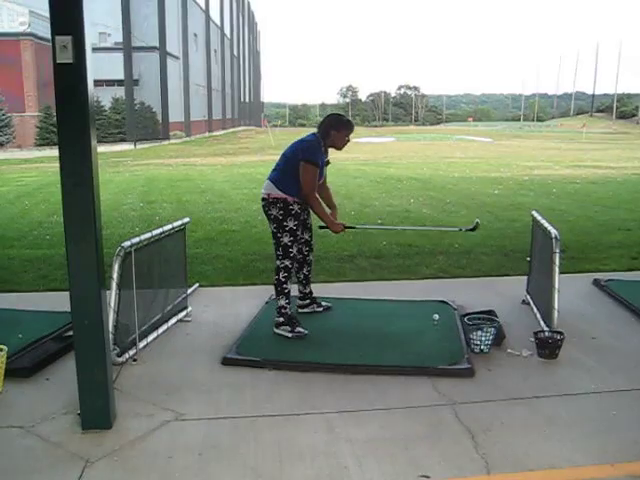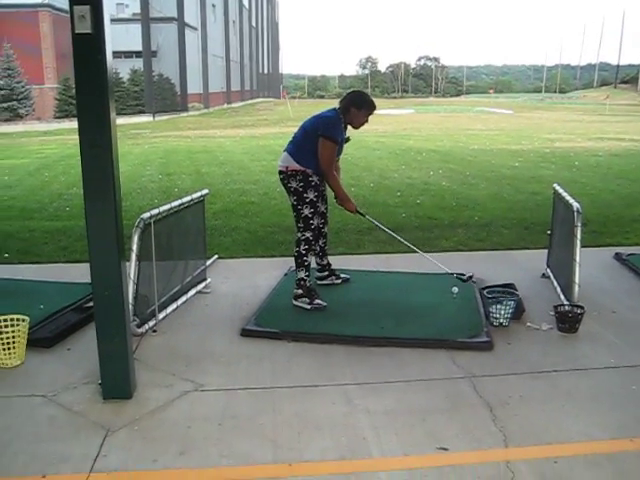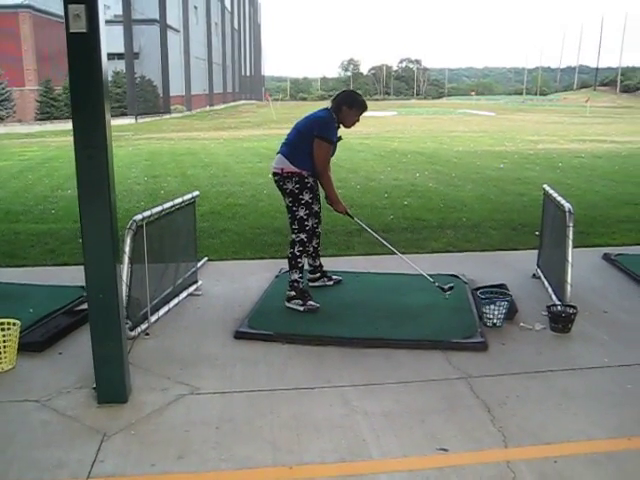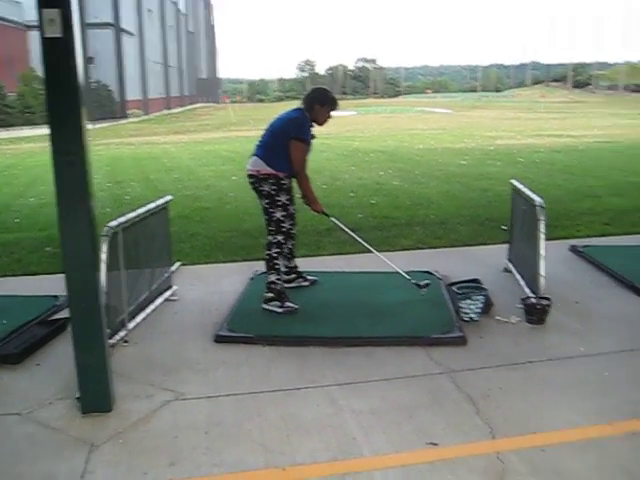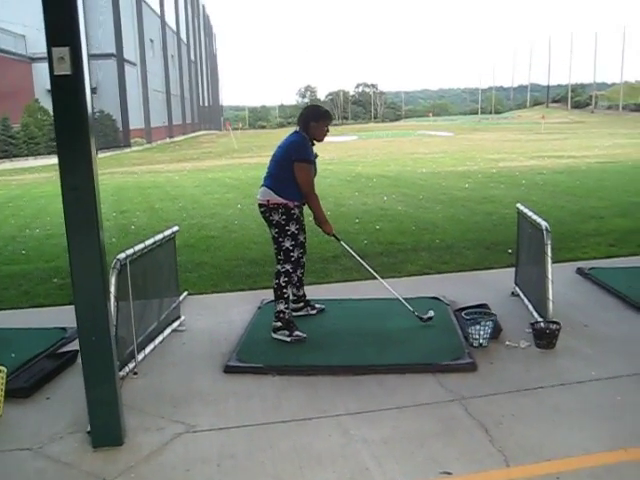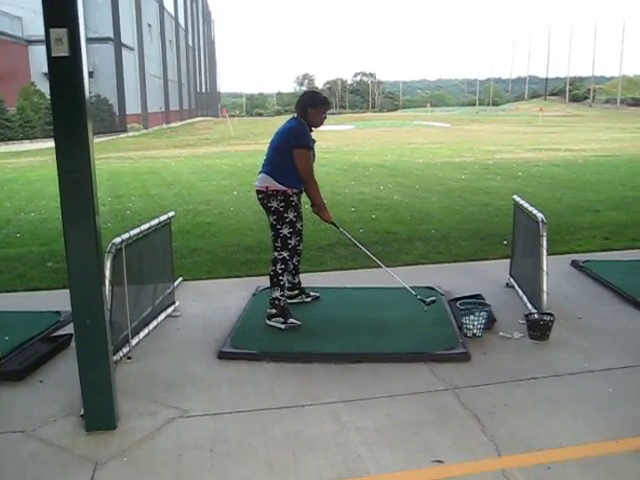
dt=0.7s
person 1, frame 1
left shoulder: (320, 148)
right shoulder: (311, 149)
left elbow: (321, 186)
right elbow: (310, 193)
left wrist: (334, 210)
right wrist: (330, 222)
left hip: (295, 201)
right hip: (279, 201)
left knee: (305, 251)
right knee: (287, 256)
left ankle: (306, 300)
right ankle: (283, 318)
person 1, frame 2
left shoulder: (337, 122)
right shoulder: (331, 124)
left elbow: (333, 163)
right elbow: (327, 170)
left wrist: (339, 192)
right wrist: (345, 199)
left hip: (310, 172)
right hip: (296, 172)
left knee: (320, 222)
right knee: (307, 228)
left ankle: (324, 272)
right ankle: (301, 290)
person 1, frame 3
left shoulder: (327, 120)
right shoulder: (325, 124)
left elbow: (322, 166)
right elbow: (322, 169)
left wrist: (330, 195)
right wrist: (336, 201)
left hip: (301, 173)
right hip: (290, 174)
left knee: (313, 223)
right knee: (302, 229)
left ankle: (316, 273)
right ankle: (295, 292)
person 1, frame 4
left shoulder: (297, 118)
right shoulder: (300, 124)
left elbow: (294, 166)
right elbow: (299, 170)
left wrist: (306, 194)
right wrist: (313, 200)
left hip: (274, 175)
right hip: (267, 176)
left knee: (288, 225)
right knee: (278, 231)
left ankle: (290, 274)
right ankle: (272, 293)
person 1, frame 5
left shoulder: (298, 141)
right shoulder: (301, 146)
left elbow: (301, 188)
right elbow: (308, 191)
left wrist: (317, 217)
right wrist: (323, 221)
left hip: (286, 205)
right hip: (278, 206)
left knee: (297, 254)
right knee: (287, 260)
left ankle: (298, 302)
right ankle: (281, 322)
person 1, frame 6
left shoulder: (296, 127)
right shoulder: (299, 132)
left elbow: (300, 175)
right elbow: (308, 177)
left wrist: (314, 203)
right wrist: (322, 208)
left hip: (283, 191)
right hip: (276, 193)
left knee: (294, 241)
right knee: (284, 247)
left ankle: (293, 290)
right ankle: (276, 309)
